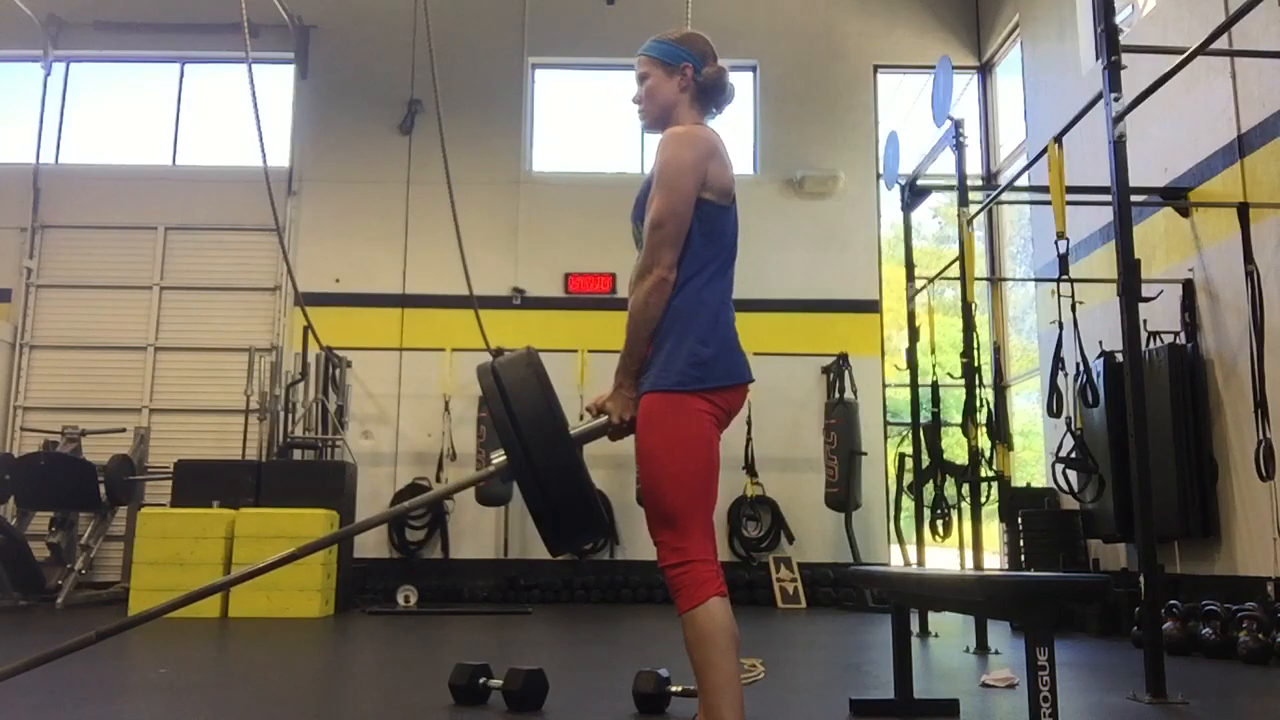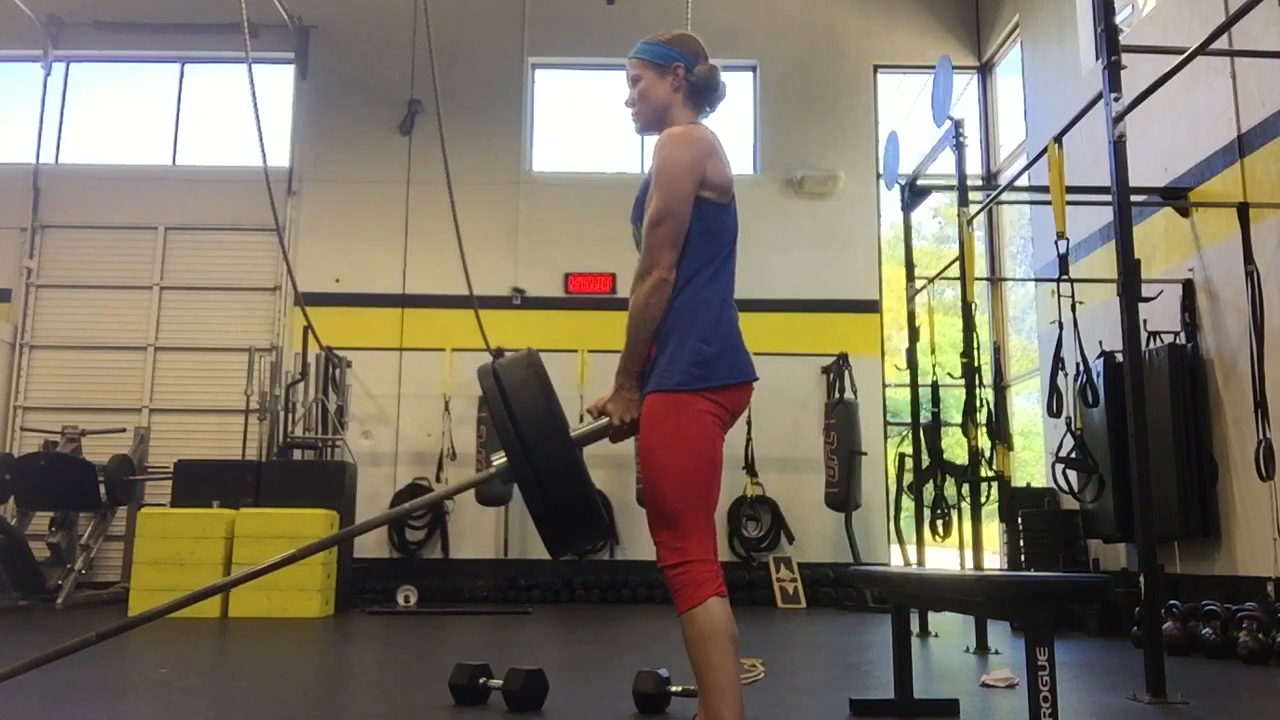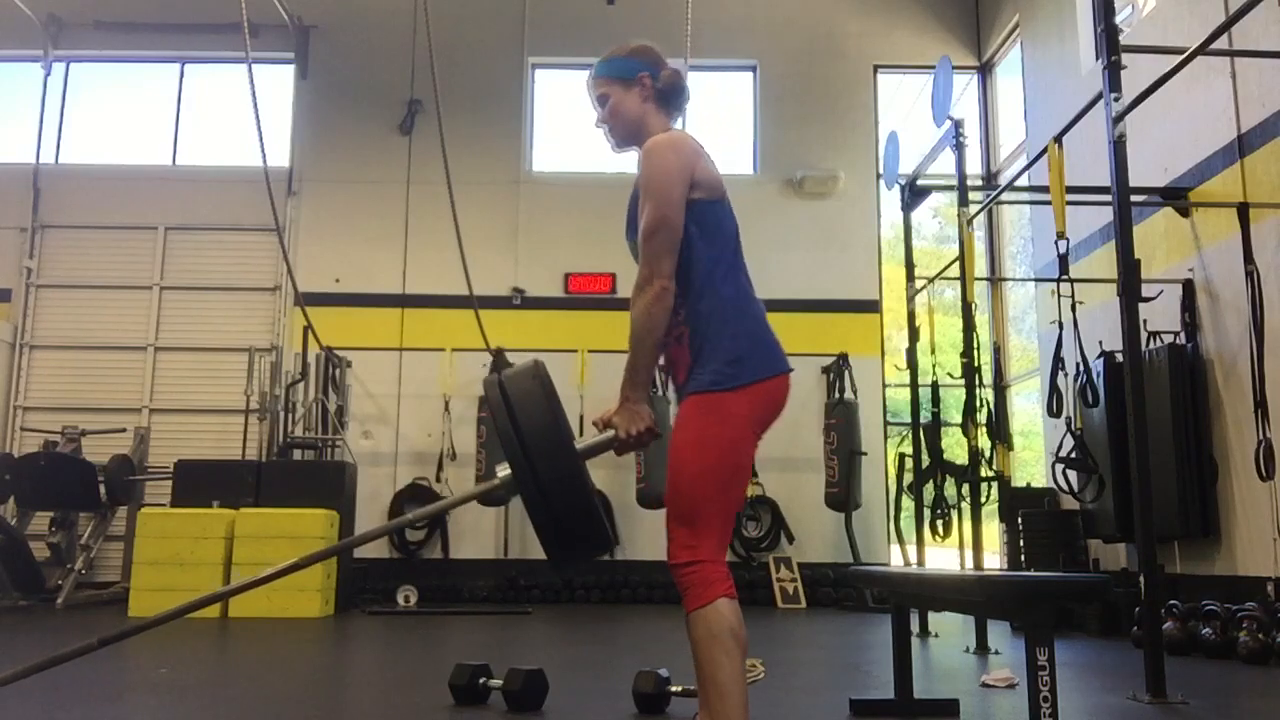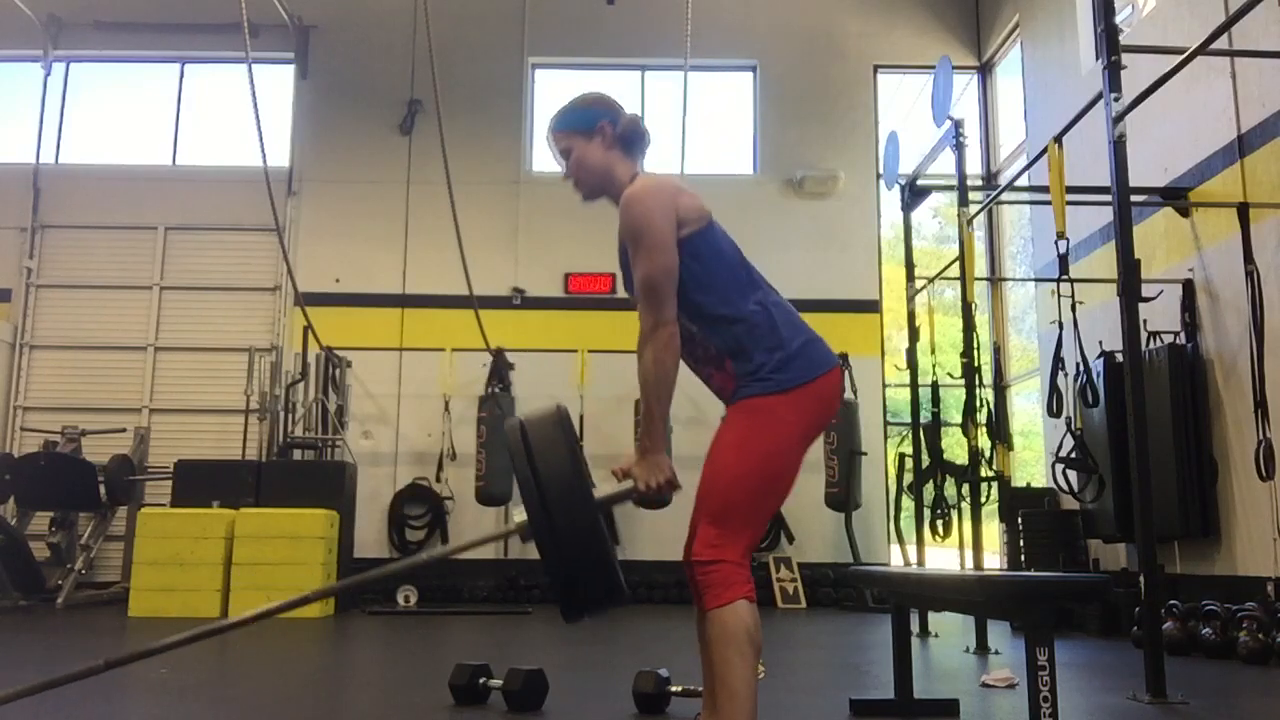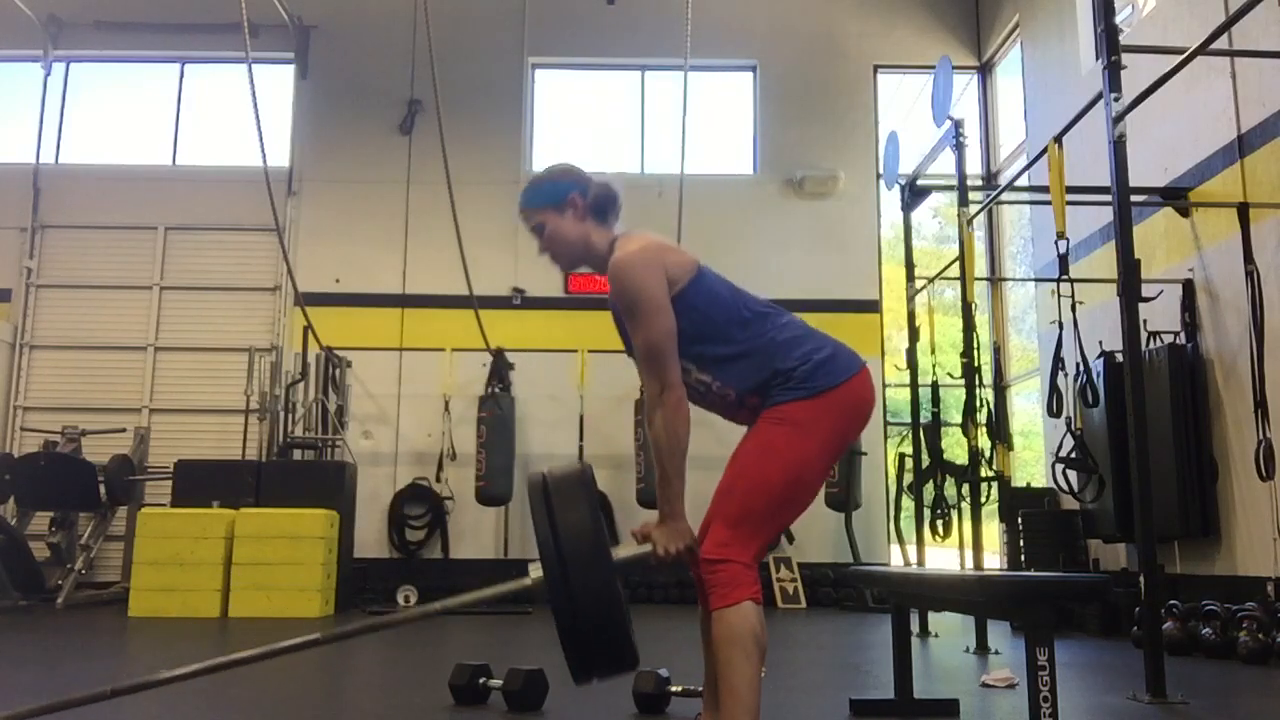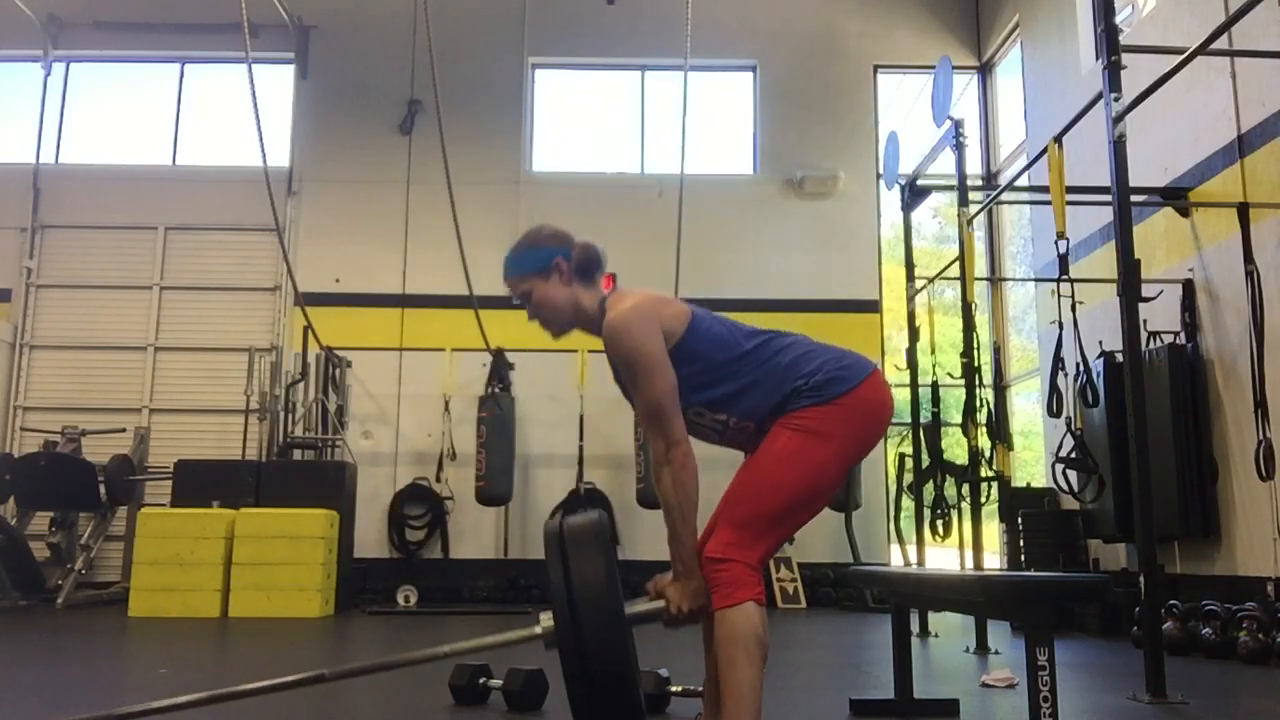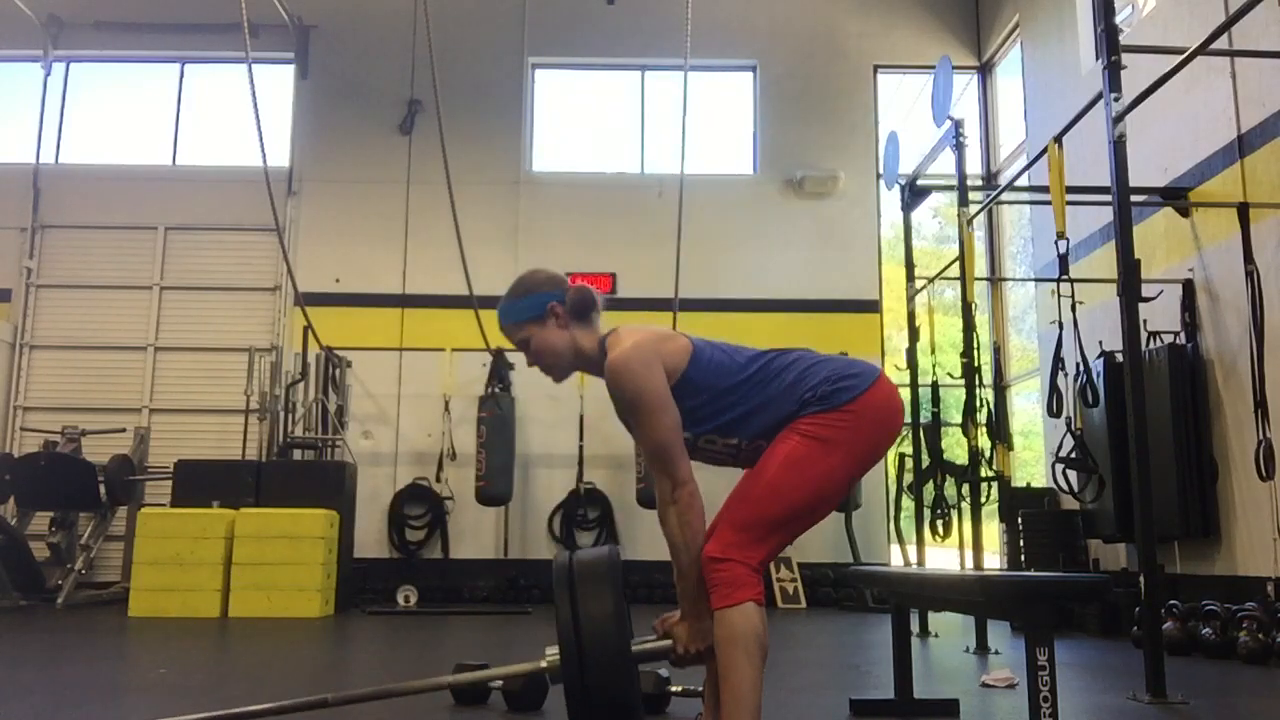
dt=0.3s
person 1, frame 1
left shoulder: (687, 143)
right shoulder: (695, 151)
left elbow: (658, 273)
left wrist: (623, 385)
right wrist: (636, 385)
left hip: (686, 373)
right hip: (695, 370)
left knee: (688, 559)
right knee: (688, 556)
person 1, frame 2
left shoulder: (683, 142)
right shoulder: (693, 151)
left elbow: (657, 274)
left wrist: (624, 386)
right wrist: (637, 386)
left hip: (689, 375)
right hip: (699, 373)
left knee: (687, 560)
right knee: (688, 557)
person 1, frame 3
left shoulder: (666, 150)
right shoulder: (670, 159)
left elbow: (657, 285)
right elbow: (666, 287)
left wrist: (632, 401)
right wrist: (640, 399)
left hip: (731, 374)
right hip: (730, 373)
left knee: (696, 559)
right knee: (698, 558)
person 1, frame 4
left shoulder: (646, 197)
right shoulder: (647, 204)
left elbow: (661, 333)
right elbow: (661, 333)
left wrist: (651, 450)
right wrist: (650, 449)
left hip: (782, 382)
right hip: (774, 384)
left knee: (718, 558)
right knee: (710, 558)
person 1, frame 5
left shoulder: (632, 260)
right shoulder: (627, 273)
left elbow: (669, 395)
right elbow: (662, 397)
left wrist: (671, 518)
right wrist: (671, 517)
left hip: (821, 390)
right hip: (811, 396)
left knee: (725, 559)
right knee: (717, 558)
person 1, frame 6
left shoulder: (627, 319)
right shoulder: (625, 326)
left elbow: (676, 450)
right elbow: (665, 452)
left wrist: (686, 573)
right wrist: (688, 569)
left hip: (838, 399)
right hip: (830, 405)
left knee: (729, 561)
right knee: (720, 561)
person 1, frame 7
left shoulder: (628, 359)
right shoulder: (626, 365)
left elbow: (681, 490)
right elbow: (669, 493)
left wrist: (694, 614)
right wrist: (693, 610)
left hip: (850, 406)
right hip: (845, 409)
left knee: (729, 560)
right knee: (725, 554)
